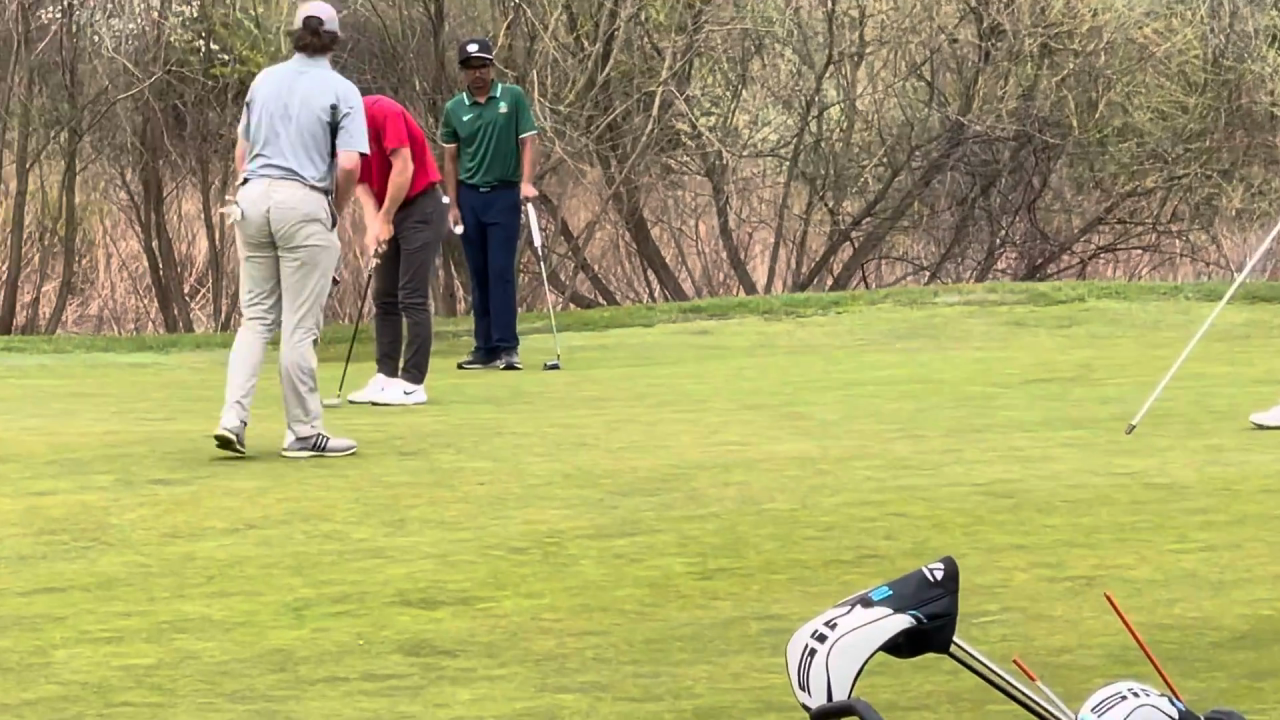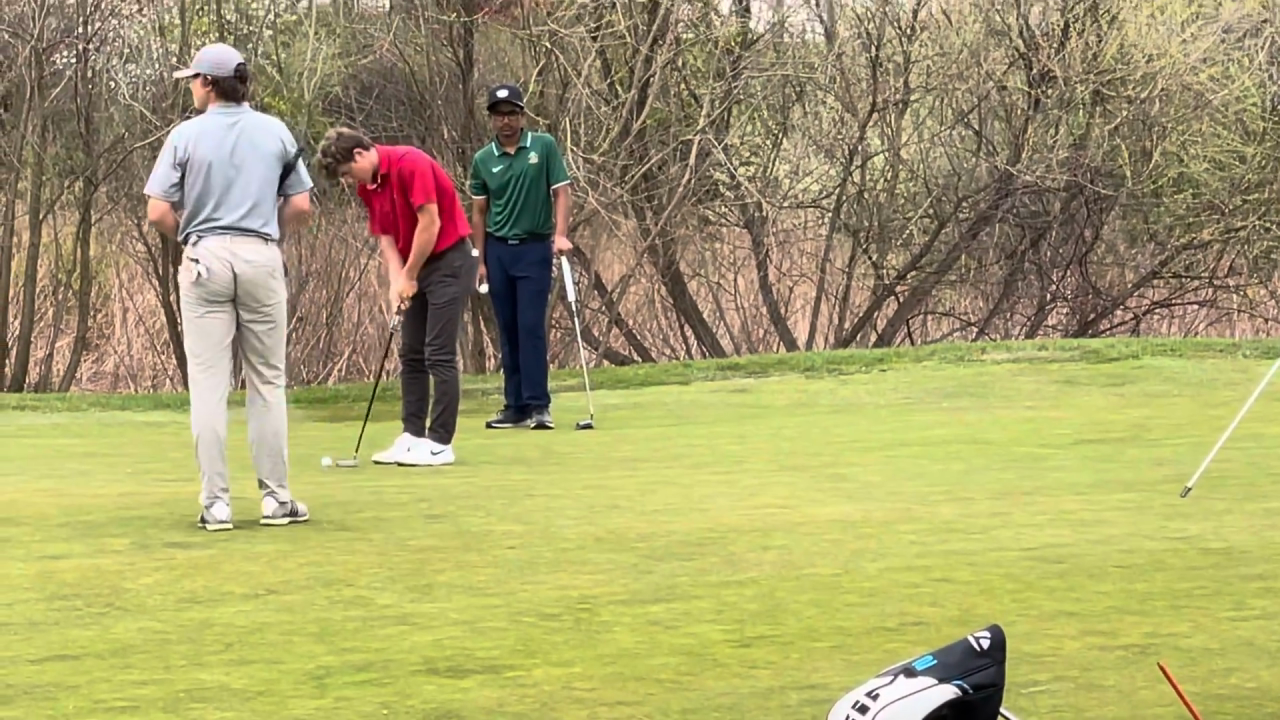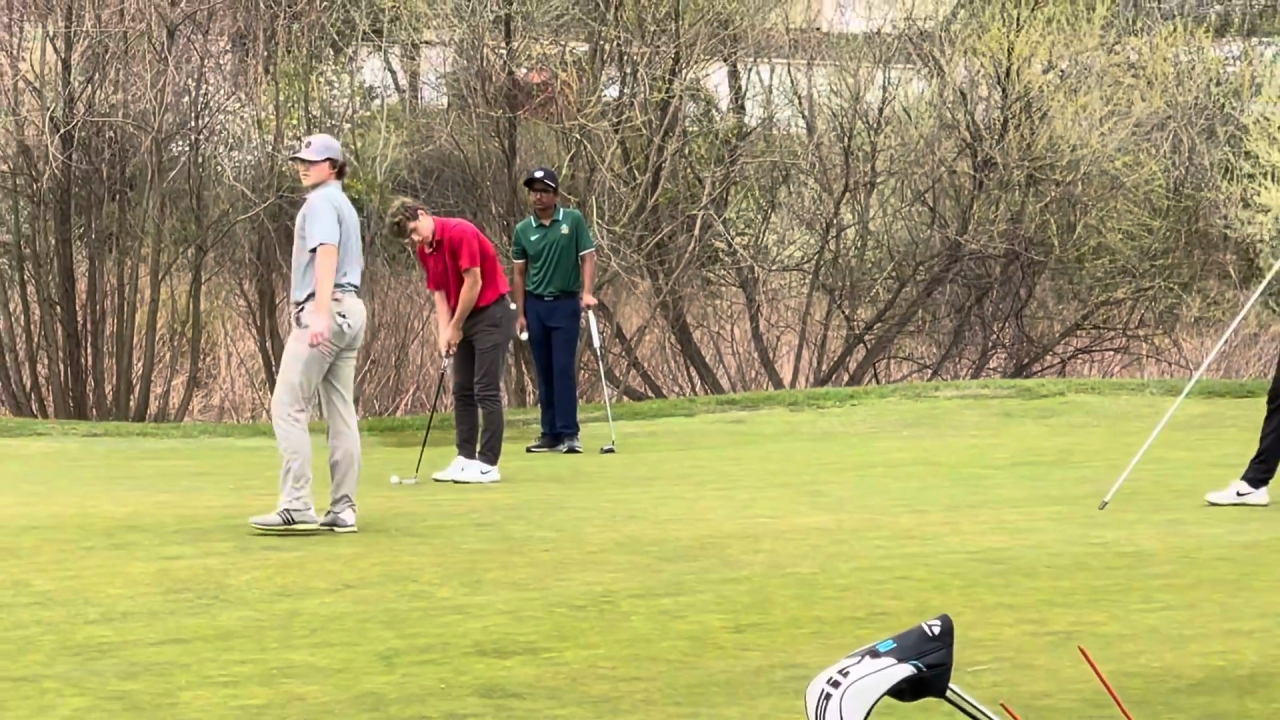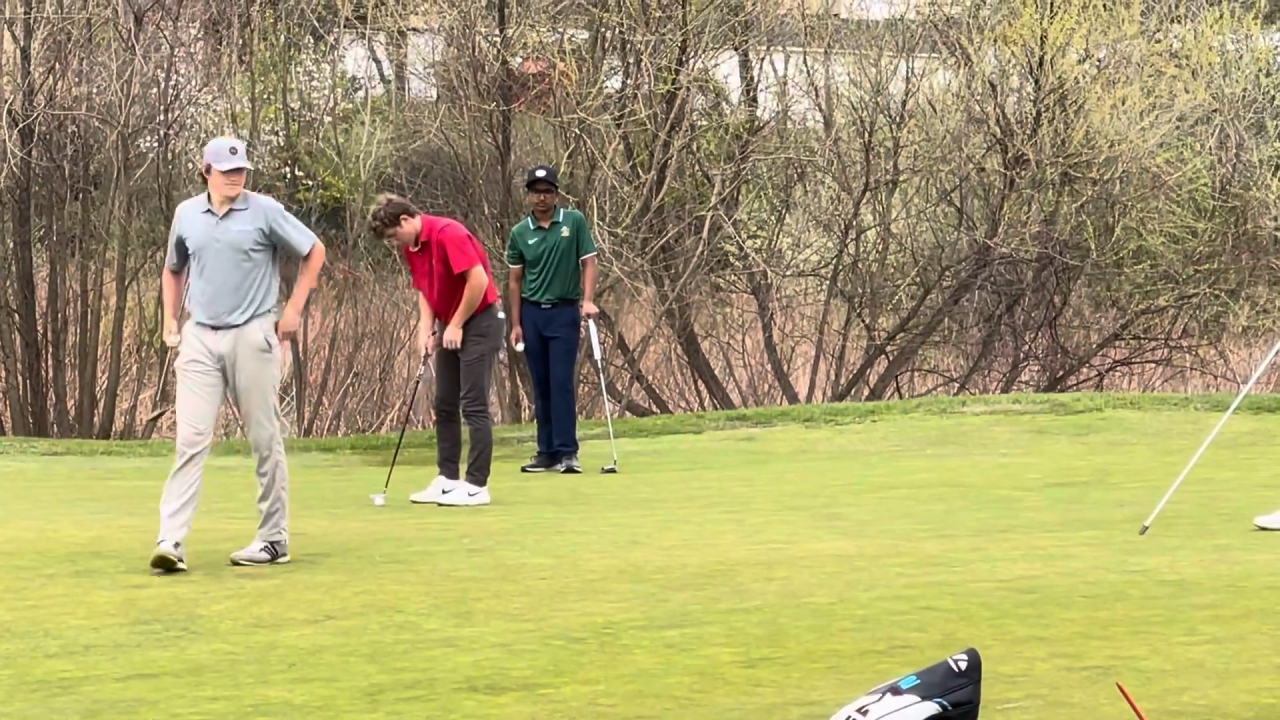
dt=1s
person 1, frame 1
left shoulder: (264, 79)
right shoulder: (341, 90)
left elbow: (242, 151)
right elbow: (349, 165)
right wrist: (336, 209)
left hip: (253, 198)
right hip: (303, 204)
left knee: (255, 318)
right knee: (299, 326)
left ankle: (233, 415)
right ankle: (303, 433)
person 1, frame 2
left shoulder: (185, 134)
right shoulder: (275, 131)
left elbow: (158, 212)
right elbow: (300, 206)
left wrist: (189, 236)
left hip: (204, 261)
right hip: (260, 259)
left knee: (208, 386)
right knee: (267, 383)
left ankle: (216, 502)
right ankle: (276, 498)
person 1, frame 3
left shoulder: (322, 200)
right shoulder: (344, 204)
left elbow: (327, 255)
left wrist: (319, 312)
left hip: (324, 314)
right hip: (350, 311)
left knee: (288, 407)
right knee: (342, 413)
left ankle: (297, 505)
right ankle: (343, 508)
person 1, frame 4
left shoulder: (265, 210)
right shoulder: (186, 214)
left elbow: (315, 252)
right elbow: (173, 271)
left wrist: (293, 310)
right wrist: (170, 323)
left hip: (253, 337)
right hip: (200, 339)
left knee: (264, 439)
right knee: (192, 437)
left ankle: (274, 538)
right ankle: (172, 540)
person 2, frame 1
left shoulder: (514, 97)
right shoulder: (453, 109)
left elbow: (528, 142)
right elbow: (450, 159)
left wrist: (527, 182)
right wrist: (453, 204)
left hip: (504, 195)
right hip: (469, 197)
left knee: (501, 272)
right knee: (478, 275)
left ankle: (507, 347)
right ankle: (485, 347)
person 2, frame 2
left shoulder: (544, 146)
right shoulder: (482, 160)
left elbow: (561, 192)
right elbow: (479, 213)
left wrist: (560, 234)
right wrist: (480, 260)
left hip: (534, 248)
right hip: (497, 250)
left knee: (531, 327)
right knee: (507, 331)
left ankle: (538, 405)
right ankle: (515, 405)
person 2, frame 3
left shoulder: (574, 220)
right shoulder: (522, 230)
left elbow: (587, 257)
right elbow: (519, 274)
left wrist: (587, 292)
right wrist: (520, 314)
left hip: (565, 303)
right hip: (535, 305)
left knee: (564, 369)
right knee: (544, 372)
left ankle: (569, 434)
right ankle: (550, 433)
person 2, frame 4
left shoulder: (575, 221)
right shoulder: (519, 233)
left elbow: (589, 262)
right elbow: (515, 280)
left wrist: (588, 300)
right wrist: (516, 324)
left hip: (564, 311)
right hip: (532, 313)
left knee: (562, 382)
right knee: (540, 386)
left ankle: (567, 451)
right ankle: (547, 451)
person 3, frame 1
left shoulder: (382, 110)
left elbow: (404, 166)
right elbow: (360, 183)
left wrist: (385, 219)
right wrist: (373, 227)
left hip: (421, 207)
right hip: (389, 213)
left knee: (412, 298)
right knee: (384, 298)
right ankle: (386, 376)
person 3, frame 2
left shoulder: (410, 162)
right shoulder: (367, 187)
left elbow: (430, 223)
right elbow: (387, 236)
left wrist: (409, 277)
right wrist: (396, 281)
left hip: (449, 261)
right hip: (416, 266)
left knee: (439, 354)
right knee: (411, 354)
person 3, frame 3
left shoulder: (460, 232)
right shoulder: (424, 250)
left elbow: (473, 282)
right elbow: (439, 292)
left wrist: (455, 327)
right wrist: (444, 332)
left hip: (492, 314)
right hip: (464, 317)
left knee: (486, 391)
right knee: (462, 391)
left ankle: (487, 464)
right ankle: (466, 458)
person 3, frame 4
left shoulder: (448, 234)
right shoulder: (411, 247)
left elbow: (479, 280)
left wrist: (457, 325)
right wrist: (426, 331)
left hip: (478, 324)
right hip: (448, 328)
left knee: (473, 405)
right knee: (444, 405)
left ankle: (476, 485)
right ankle: (448, 479)
